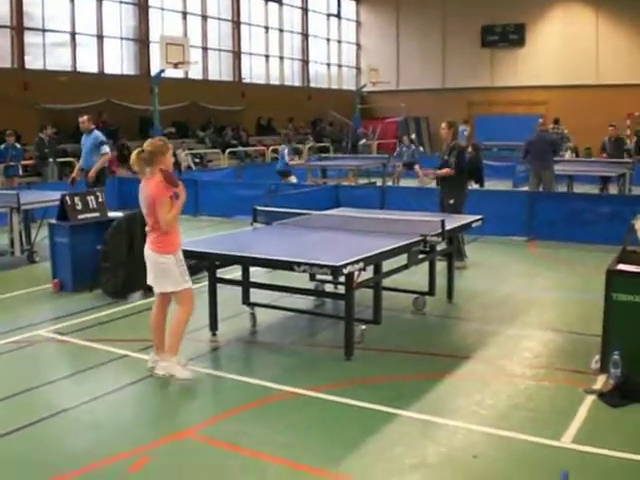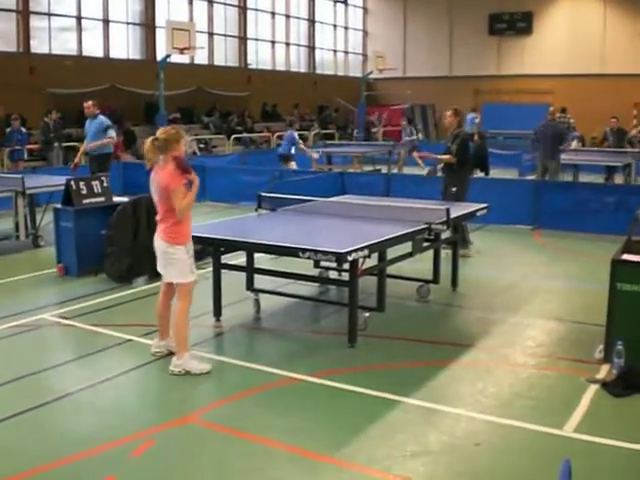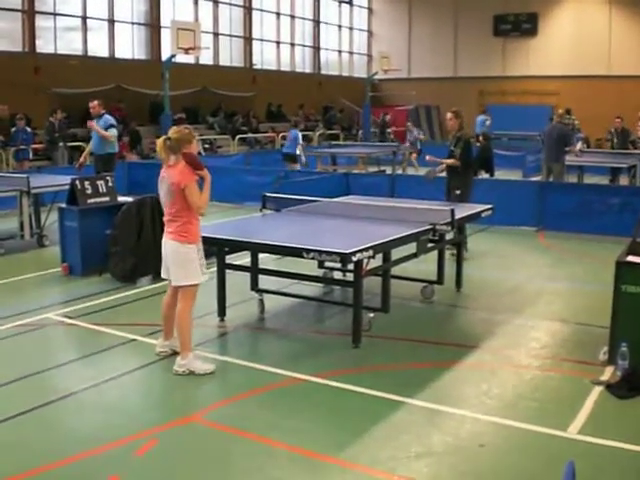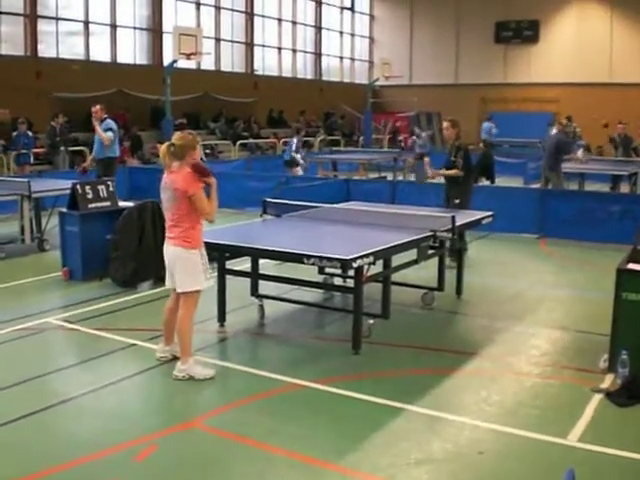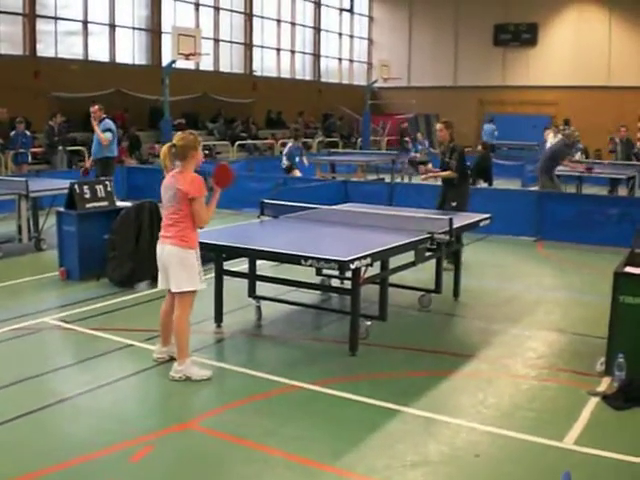
dt=0.2s
person 1, frame 1
left shoulder: (148, 182)
right shoulder: (160, 186)
right elbow: (166, 223)
left wrist: (174, 194)
right wrist: (181, 198)
left hip: (154, 249)
right hip: (166, 252)
left knee: (162, 303)
right knee: (185, 305)
left ankle: (158, 356)
right ankle: (168, 362)
person 1, frame 2
left shoulder: (158, 170)
right shoulder: (173, 173)
right elbow: (182, 211)
right wrist: (195, 184)
left hip: (163, 238)
right hip: (177, 241)
left knee: (167, 291)
right knee: (184, 299)
left ankle: (162, 341)
right ankle: (181, 359)
person 1, frame 3
left shoulder: (166, 171)
right shoulder: (185, 172)
right elbow: (200, 208)
right wrist: (207, 180)
left hip: (170, 238)
right hip: (186, 241)
left knee: (173, 293)
right knee: (186, 300)
left ankle: (166, 342)
right ankle: (185, 359)
person 1, frame 4
left shoulder: (168, 177)
right shoulder: (190, 178)
right elbow: (209, 215)
right wrist: (212, 187)
left hip: (171, 245)
right hip: (187, 248)
left knee: (176, 299)
right knee: (188, 306)
left ankle: (166, 347)
right ankle: (185, 364)
person 1, frame 5
left shoulder: (169, 178)
right shoulder: (194, 181)
right elbow: (201, 222)
right wrist: (215, 195)
left hip: (165, 244)
right hip: (183, 248)
left knee: (171, 300)
right knee: (184, 307)
left ankle: (163, 348)
right ankle: (182, 365)
person 2, frame 1
left shoulder: (457, 149)
right shoulder: (446, 148)
left elbow: (452, 170)
left wrist: (433, 173)
right wrist: (435, 175)
left hip: (455, 191)
right hip: (446, 189)
left ankle: (460, 258)
right ankle: (451, 253)
person 2, frame 2
left shoulder: (460, 136)
right shoulder: (452, 135)
left elbow: (453, 158)
left wrist: (432, 156)
right wrist: (442, 166)
left hip: (458, 178)
right hip: (450, 177)
left ankle: (464, 246)
right ankle: (456, 241)
person 2, frame 3
left shoulder: (463, 139)
right shoulder: (454, 137)
left elbow: (457, 161)
left wrist: (436, 160)
right wrist: (443, 167)
left hip: (462, 180)
right hip: (453, 179)
left ankle: (460, 246)
person 2, frame 4
left shoulder: (461, 148)
right shoulder: (450, 147)
left elbow: (460, 171)
left wrist: (440, 174)
right wrist: (438, 173)
left hip: (461, 188)
right hip: (451, 187)
left ankle: (456, 257)
right ankle: (460, 249)
person 2, frame 5
left shoulder: (456, 149)
right shoulder: (444, 149)
left elbow: (453, 172)
left wrist: (433, 174)
right wrist: (431, 170)
left hip: (458, 192)
left ankle: (451, 261)
right ankle: (448, 255)
